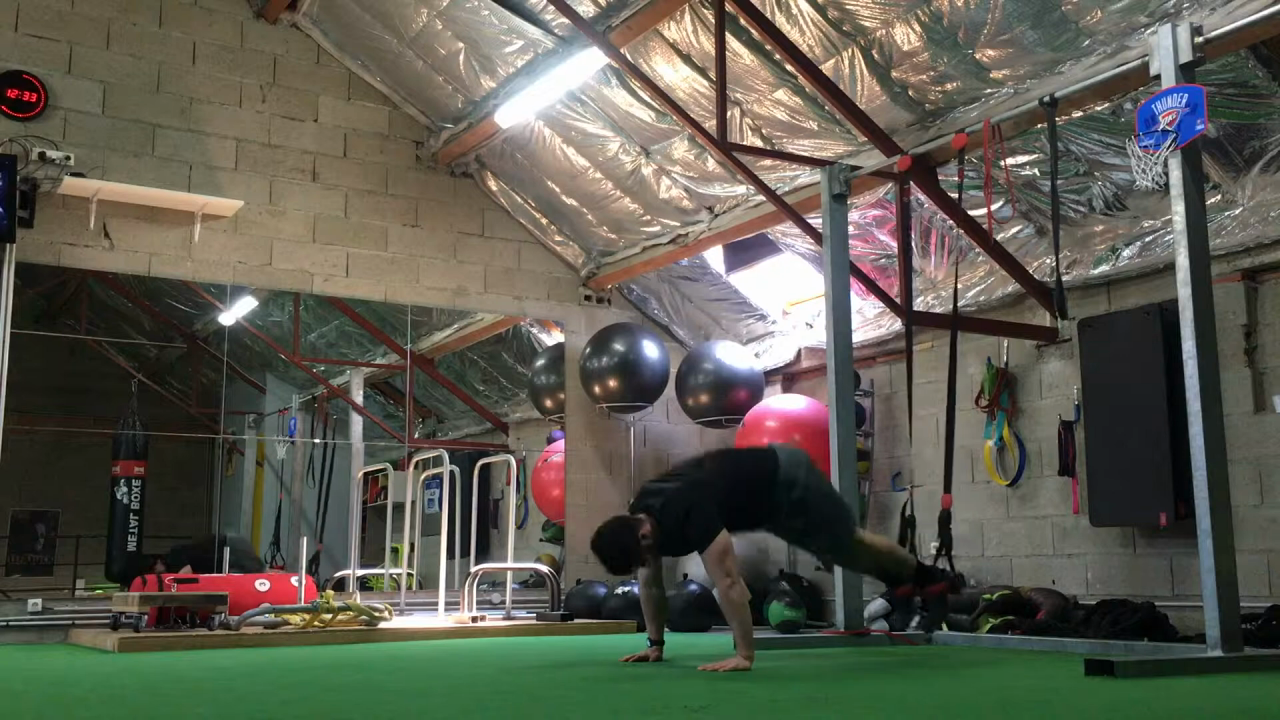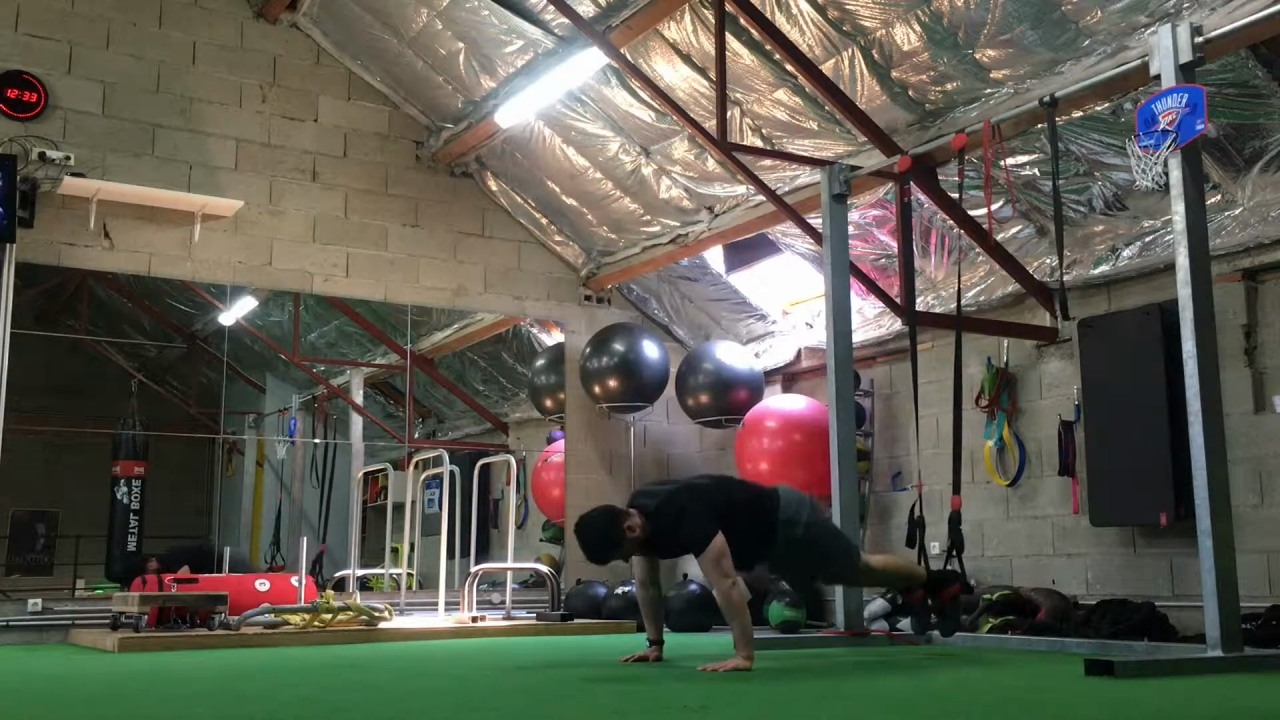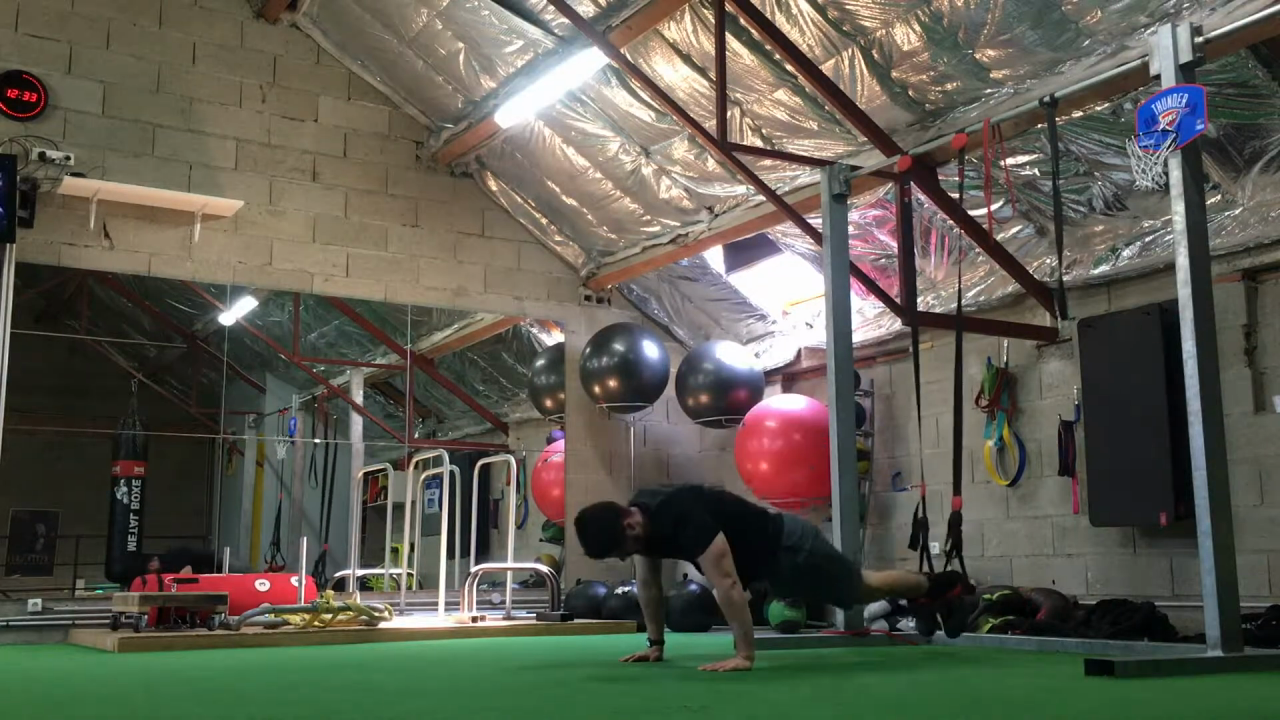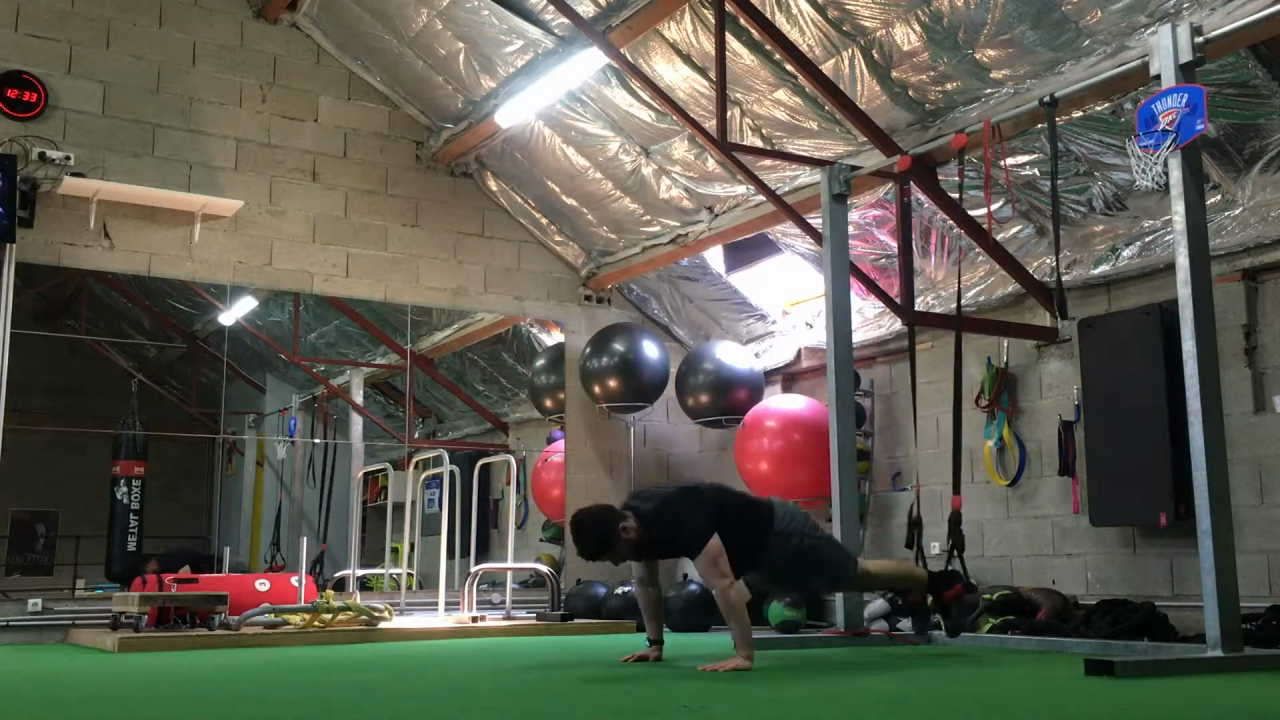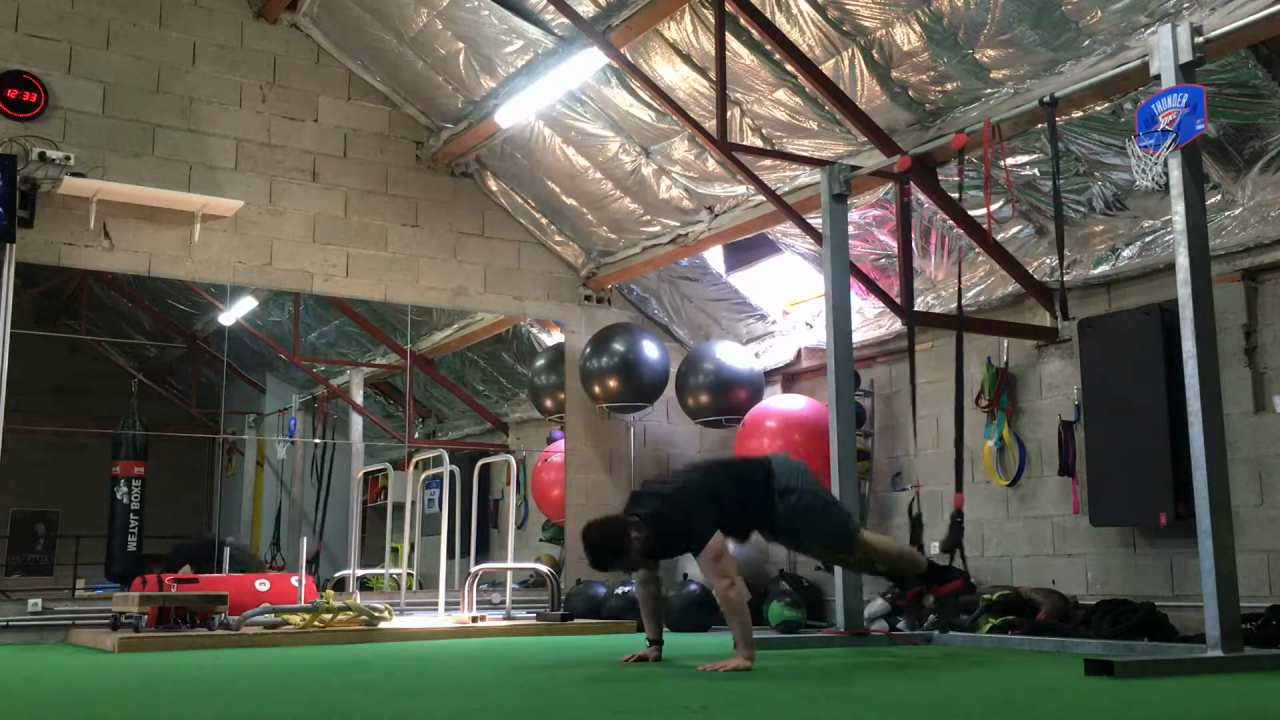
dt=1s
person 1, frame 1
left shoulder: (687, 514)
right shoulder: (642, 517)
left elbow: (727, 581)
right elbow: (651, 584)
left wrist: (744, 655)
right wrist: (654, 645)
left hip: (786, 475)
right hip: (768, 494)
left knee: (847, 542)
right knee: (824, 547)
left ankle: (927, 576)
right ankle: (898, 580)
person 1, frame 2
left shoulder: (682, 514)
right shoulder: (639, 516)
left elbow: (727, 582)
right elbow: (648, 583)
left wrist: (743, 654)
right wrist: (655, 643)
left hip: (786, 520)
right hip: (766, 537)
left knee: (857, 568)
right knee: (843, 574)
left ankle: (940, 582)
right ankle: (913, 589)
person 1, frame 3
left shoulder: (681, 514)
right shoulder: (641, 515)
left elbow: (727, 582)
right elbow: (648, 582)
left wrist: (745, 654)
right wrist: (656, 644)
left hip: (787, 546)
right hip: (769, 557)
left knee: (858, 589)
right knee: (848, 590)
left ankle: (942, 585)
right ankle: (918, 594)
person 1, frame 4
left shoulder: (678, 515)
right shoulder: (636, 518)
left elbow: (724, 583)
right elbow: (646, 582)
left wrist: (744, 654)
right wrist: (655, 643)
left hip: (779, 534)
right hip: (760, 547)
left knee: (855, 575)
right knee: (834, 582)
left ankle: (943, 584)
right ankle: (914, 592)
person 1, frame 5
left shoulder: (681, 513)
right shoulder: (639, 518)
left elbow: (725, 582)
right elbow: (647, 581)
left wrist: (744, 654)
right wrist: (654, 642)
left hip: (782, 484)
right hip: (763, 501)
left knee: (853, 543)
right knee: (830, 551)
left ankle: (939, 575)
right ankle: (908, 581)
